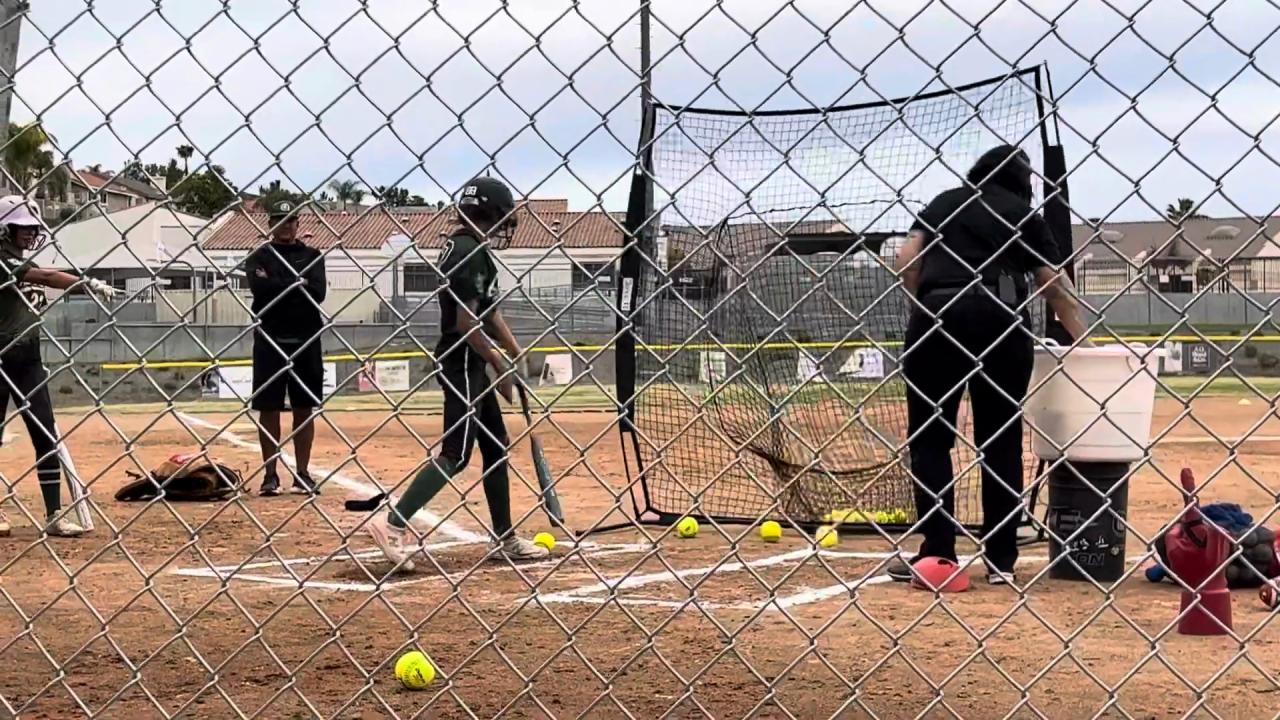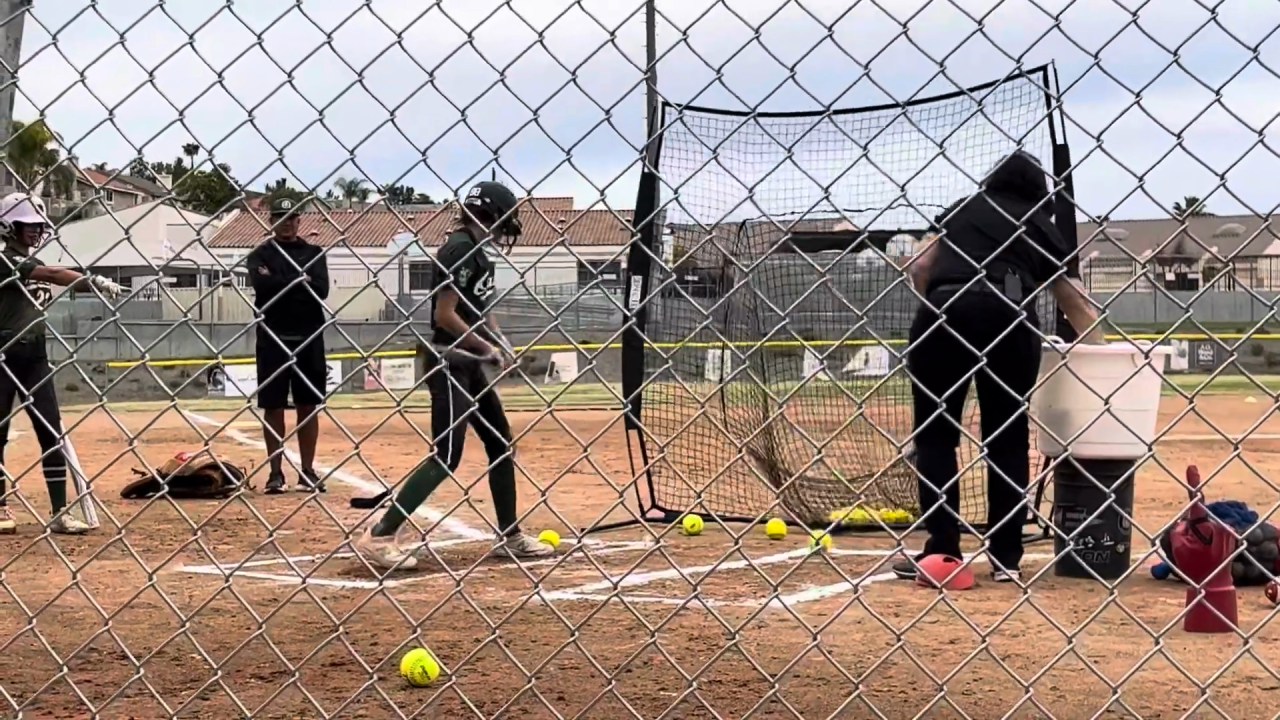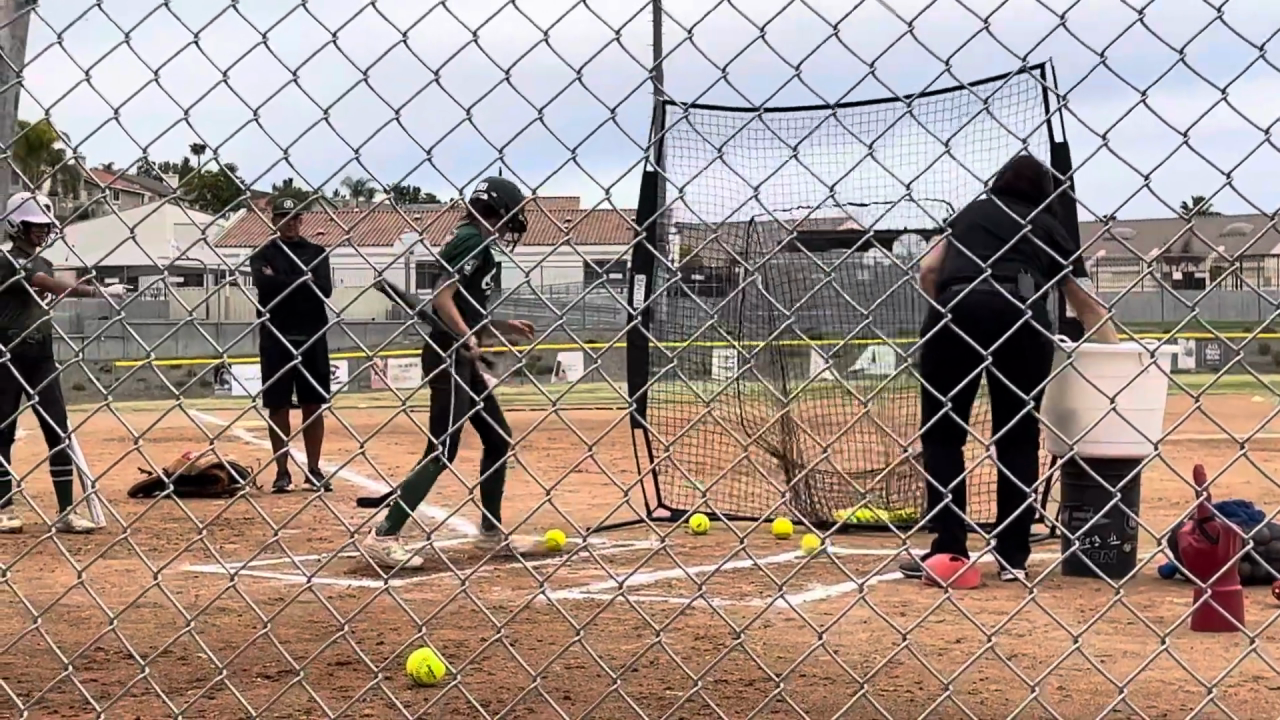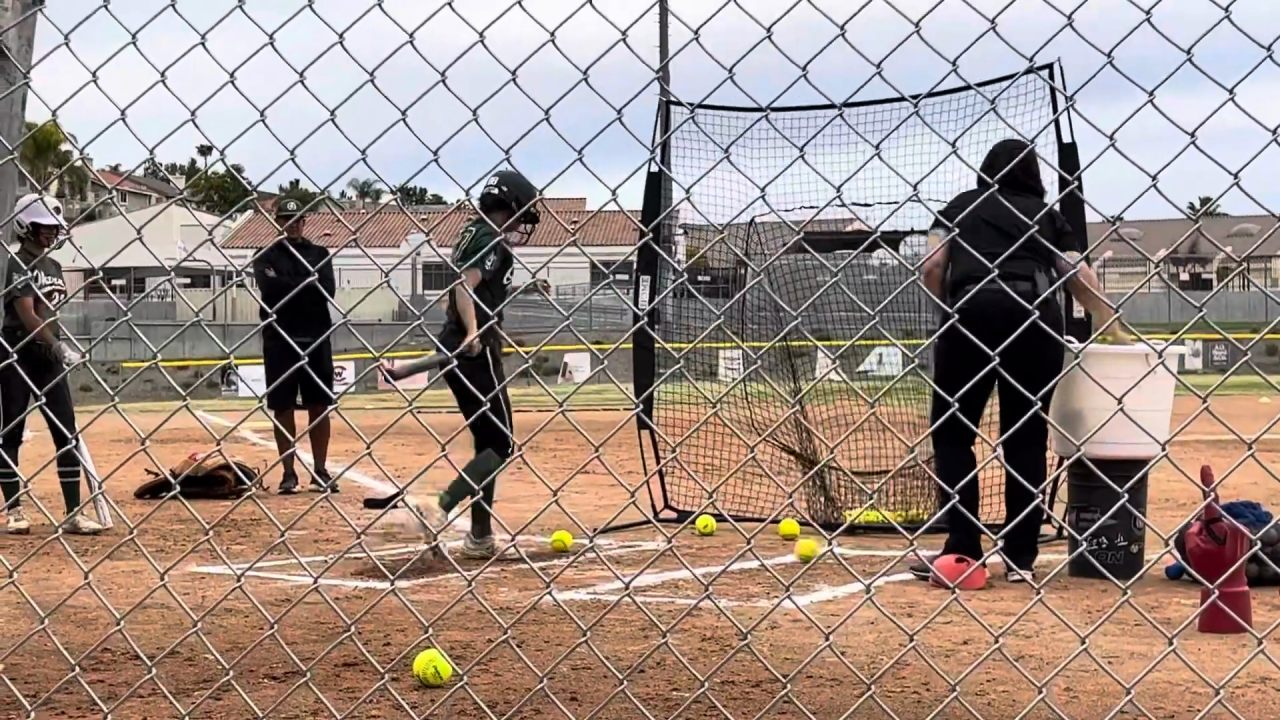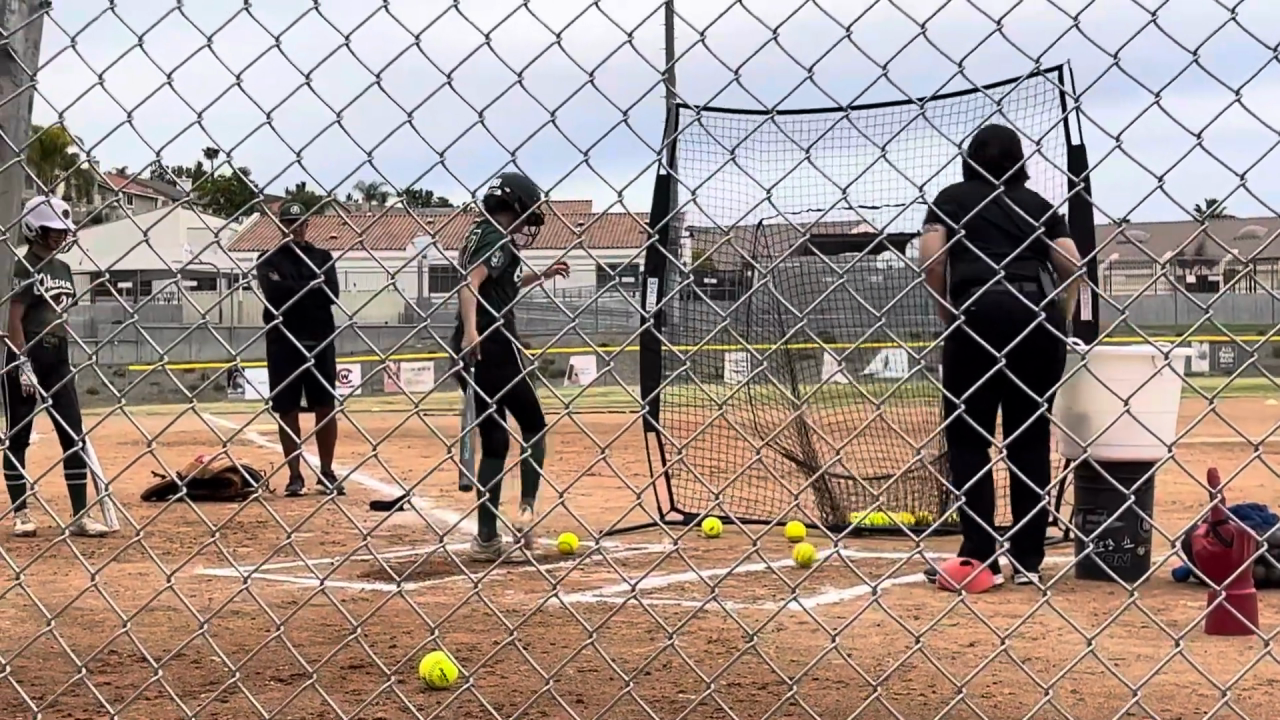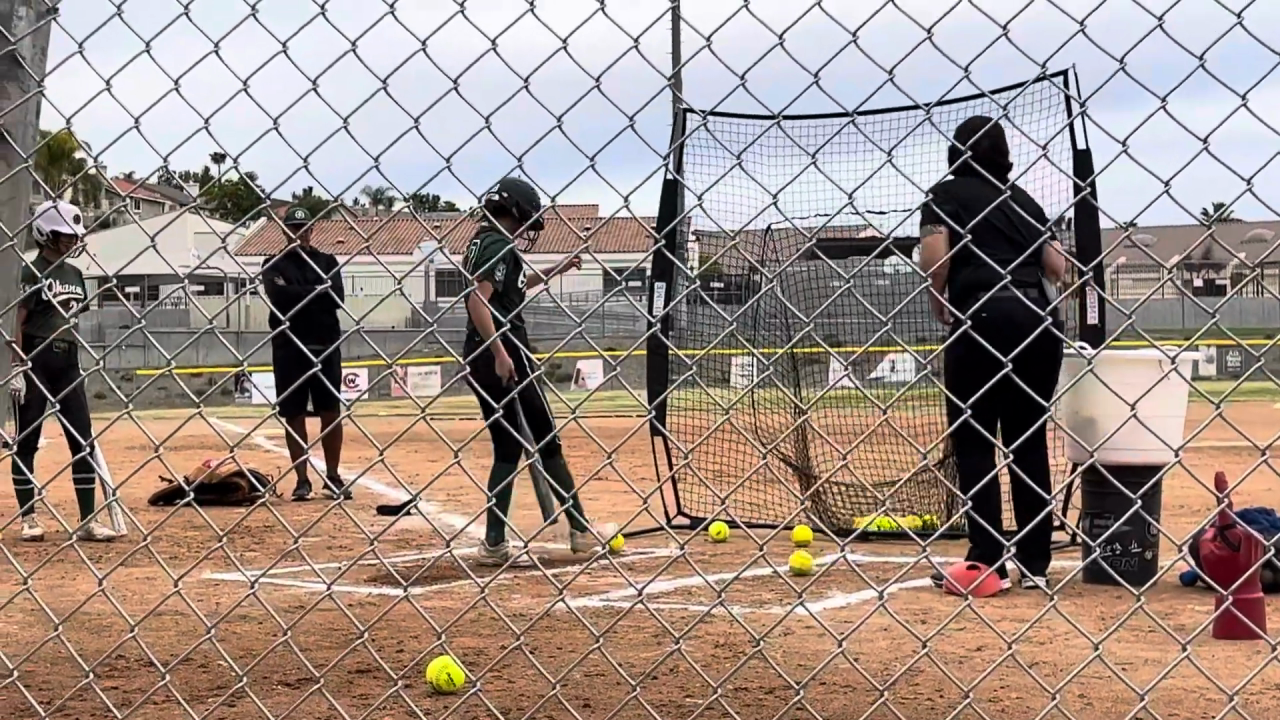
dt=0.2s
person 1, frame 1
left shoulder: (944, 202)
right shoulder: (1026, 215)
left elbow: (905, 265)
right elbow: (1060, 292)
right wrist: (1085, 348)
left hip: (939, 315)
right hip: (1002, 319)
left knee: (930, 436)
right knee: (1001, 439)
left ankle: (939, 553)
right ankle: (1001, 558)
person 1, frame 2
left shoulder: (963, 209)
right shoulder: (1042, 228)
left elbow: (920, 267)
right elbow: (1079, 307)
left hip: (947, 311)
right hip: (1010, 316)
left knee: (936, 433)
right knee: (1008, 435)
left ankle: (943, 552)
right ankle: (1006, 556)
person 1, frame 3
left shoulder: (968, 212)
right shoulder: (1050, 228)
left elbow: (928, 271)
right elbow: (1087, 303)
left hip: (961, 311)
right hip: (1023, 316)
left knee: (942, 433)
right knee: (1018, 435)
left ankle: (949, 550)
right ankle: (1013, 556)
person 1, frame 4
left shoulder: (961, 205)
right shoulder: (1046, 214)
left elbow: (932, 266)
right elbow: (1082, 279)
left wrist: (950, 312)
right wrist: (1115, 332)
left hip: (975, 310)
right hip: (1036, 313)
left knee: (952, 431)
right knee: (1026, 436)
left ankle: (965, 551)
right ankle: (1021, 557)
person 1, frame 5
left shoulder: (952, 197)
right shoulder: (1036, 202)
left elbow: (931, 259)
right elbow: (1071, 265)
left wrist: (945, 310)
right wrist: (1062, 304)
left hip: (982, 314)
right hip: (1041, 315)
left knee: (967, 436)
right knee: (1030, 440)
left ankle: (981, 558)
right ankle: (1028, 560)
person 1, frame 6
left shoulder: (946, 193)
right shoulder: (1024, 199)
left elbow: (934, 260)
right elbow: (1057, 268)
left wrist: (939, 303)
left hip: (983, 321)
right hip: (1039, 321)
left knee: (973, 441)
right knee: (1028, 443)
left ankle: (988, 562)
right ankle: (1035, 564)
person 2, frame 1
left shoulder: (470, 249)
right shoulder: (469, 253)
left elbow: (489, 310)
right elbow: (467, 321)
left wrist: (514, 349)
right wrist: (498, 361)
left hip: (470, 363)
right hip: (461, 363)
left knee: (498, 447)
right knee: (455, 454)
left ankle: (506, 539)
right ankle: (389, 526)
person 2, frame 2
left shoulder: (474, 251)
right shoulder: (462, 247)
right elbow: (443, 310)
left wrist: (500, 344)
right wrist: (481, 344)
left hip: (467, 362)
right hip: (451, 361)
left knee: (502, 445)
right knee: (445, 456)
left ankle: (511, 536)
right ankle: (378, 535)
person 2, frame 3
left shoulder: (470, 240)
right shoulder: (473, 240)
right elbow: (442, 295)
left wrist: (504, 325)
right wrist: (466, 337)
left hip: (458, 356)
right hip: (452, 356)
left knee: (499, 440)
right knee: (442, 451)
left ankle: (492, 532)
right ankle: (383, 536)
person 2, frame 4
left shoulder: (475, 234)
right shoulder: (495, 239)
right elbow: (464, 287)
left wrist: (521, 287)
right wrist: (471, 331)
left hip: (465, 350)
right hip: (476, 351)
left knee: (491, 440)
right knee: (500, 443)
left ankle: (481, 536)
right ankle: (442, 510)
person 2, frame 5
left shoulder: (479, 236)
right shoulder: (498, 239)
right elbow: (468, 284)
left wrist: (541, 275)
right wrist: (471, 331)
left hip: (471, 352)
right hip: (494, 348)
left knee: (494, 440)
right knee: (534, 430)
left ankle: (486, 537)
right ankle: (527, 510)
person 2, frame 6
left shoulder: (481, 243)
right shoulder: (500, 246)
right elbow: (477, 302)
left wrist: (559, 269)
right wrist: (500, 351)
left hip: (479, 360)
right hip: (500, 358)
left knee: (507, 449)
right knee: (546, 440)
left ankle: (495, 543)
right ankle: (581, 530)
person 3, frame 1
left shoulder: (29, 268)
right elbow: (49, 277)
left wrist: (35, 356)
right wrist: (89, 284)
left hip: (29, 360)
left knee: (47, 437)
left ankle: (54, 515)
person 3, frame 2
left shoulder: (35, 265)
right elbow: (55, 274)
right wrist: (97, 281)
left hip: (35, 356)
left knee: (52, 433)
left ankle: (59, 513)
person 3, frame 3
left shoulder: (41, 262)
right elbow: (54, 286)
right wrist: (99, 290)
left hip: (42, 354)
left knee: (59, 433)
left ankle: (66, 512)
person 3, frame 4
left shoulder: (53, 266)
left wrist: (57, 351)
right wrist: (61, 349)
left hip: (48, 356)
left knee: (66, 434)
left ankle: (73, 513)
person 3, frame 5
left shoulder: (63, 269)
right shoulder: (24, 267)
right elbow: (14, 321)
right wrist: (23, 364)
left hip: (58, 358)
right hip: (26, 358)
left knee: (74, 436)
right knee: (18, 437)
left ankle: (80, 516)
right ankle: (20, 513)
person 3, frame 6
left shoulder: (75, 274)
right shoulder: (32, 272)
right elbow: (17, 324)
right wrist: (18, 369)
left hip: (68, 363)
right hip: (36, 362)
left knee: (83, 441)
right knee: (26, 442)
left ankle: (87, 520)
right ankle: (28, 517)
person 4, frame 1
left shoulder: (312, 256)
right shoulder: (258, 257)
left elbow: (318, 293)
right elbow: (260, 288)
left wrist: (279, 289)
right wrist: (297, 286)
left hip: (306, 342)
right hip: (270, 342)
left knee: (304, 409)
right knee: (269, 409)
left ankle: (302, 474)
right ankle: (270, 474)
person 4, frame 2
left shoulder: (314, 253)
right shoulder: (260, 254)
left elbow: (321, 289)
right elbow: (262, 285)
left wrist: (281, 286)
right wrist: (300, 282)
left hip: (308, 338)
right hip: (273, 339)
left knee: (308, 406)
right knee: (273, 406)
left ankle: (307, 471)
right ankle: (275, 472)
person 4, frame 3
left shoulder: (316, 252)
right shoulder: (263, 254)
left elbow: (324, 289)
right elbow: (266, 285)
left wrist: (286, 285)
right wrist: (303, 282)
left hip: (311, 337)
right hip: (276, 338)
left knee: (314, 405)
right knee: (278, 406)
left ankle: (314, 470)
right ankle: (282, 471)
person 4, frame 4
left shoulder: (319, 253)
right shoulder: (266, 256)
left elbow: (328, 291)
right elbow: (270, 287)
left wrist: (289, 289)
right wrist: (307, 284)
left hip: (315, 339)
right hip: (280, 340)
left knee: (320, 407)
right knee: (282, 408)
left ankle: (320, 471)
right ankle: (288, 473)
person 4, frame 5
left shoulder: (322, 257)
right shoulder: (269, 259)
left elbow: (331, 294)
right elbow: (273, 291)
left wrist: (293, 292)
right wrist: (310, 288)
left hip: (319, 342)
right hip: (283, 343)
left knee: (326, 408)
right knee: (287, 411)
left ankle: (326, 473)
right ankle: (295, 475)
person 4, frame 6
left shoulder: (327, 262)
right shoulder: (274, 264)
left elbow: (337, 298)
right elbow: (279, 296)
left wrist: (298, 297)
right wrist: (316, 292)
left hip: (325, 346)
right hip: (289, 348)
left knee: (332, 413)
right knee: (293, 415)
left ankle: (333, 477)
right ankle: (302, 480)
